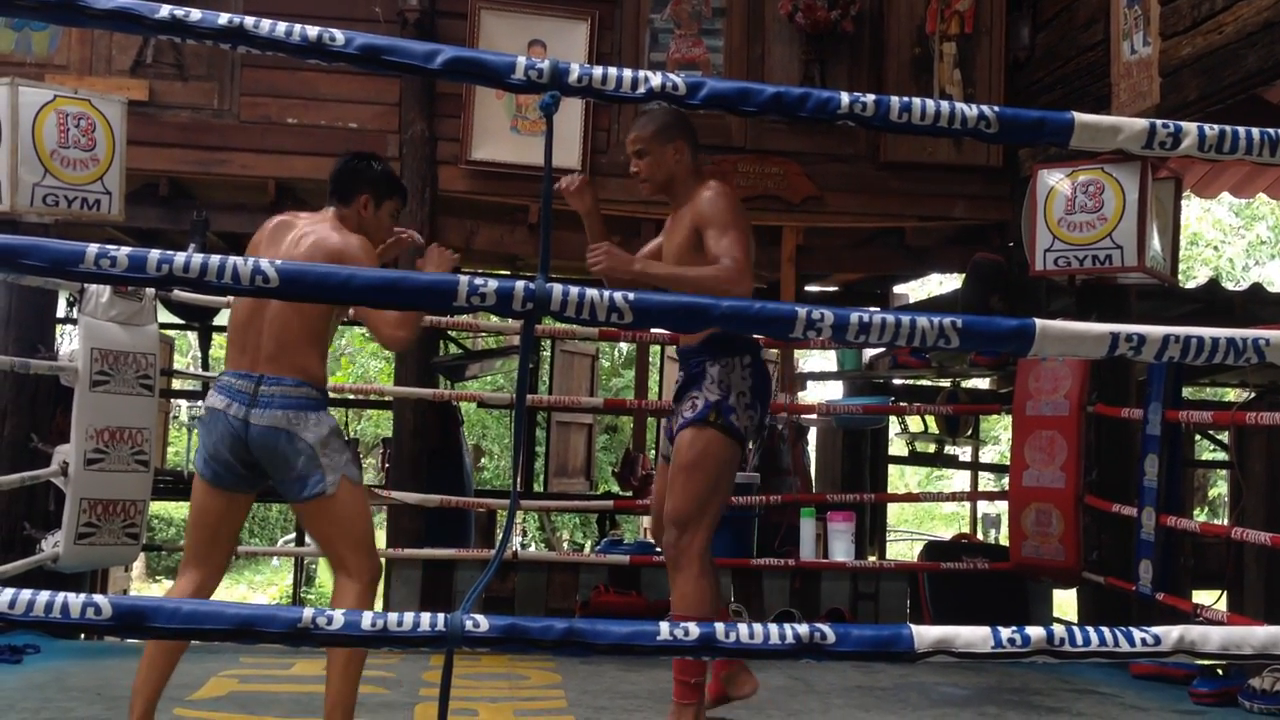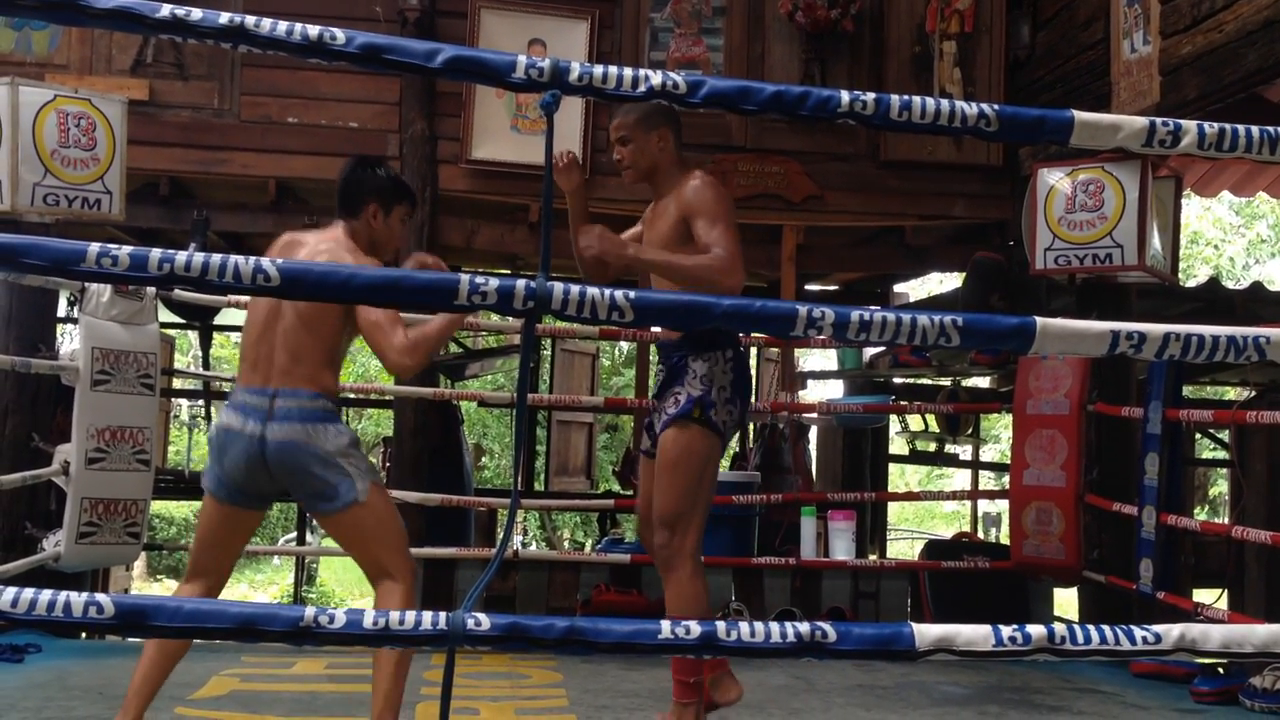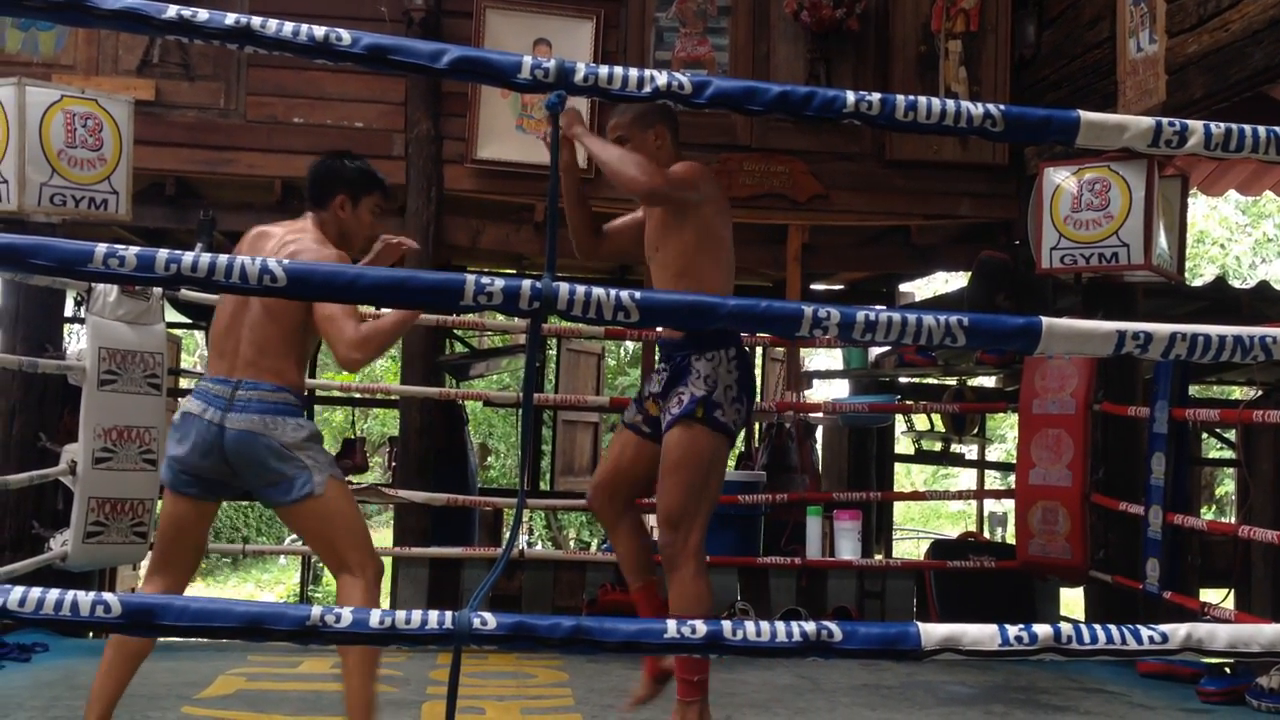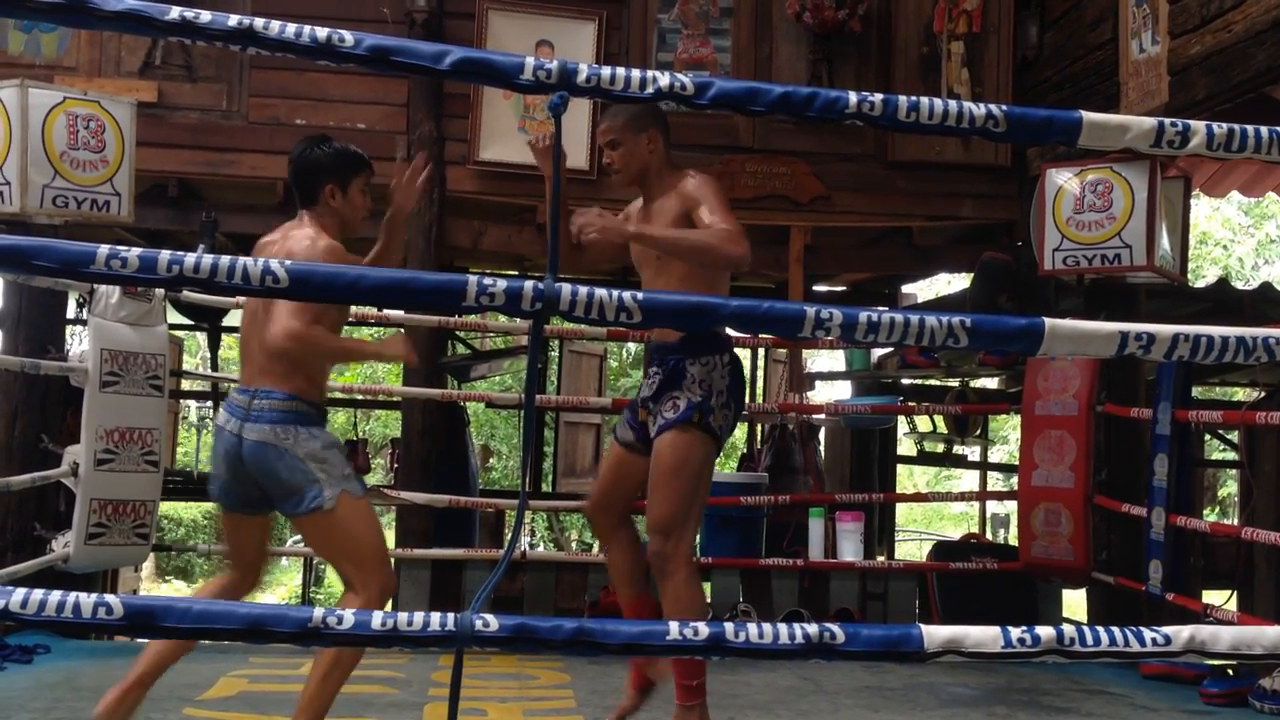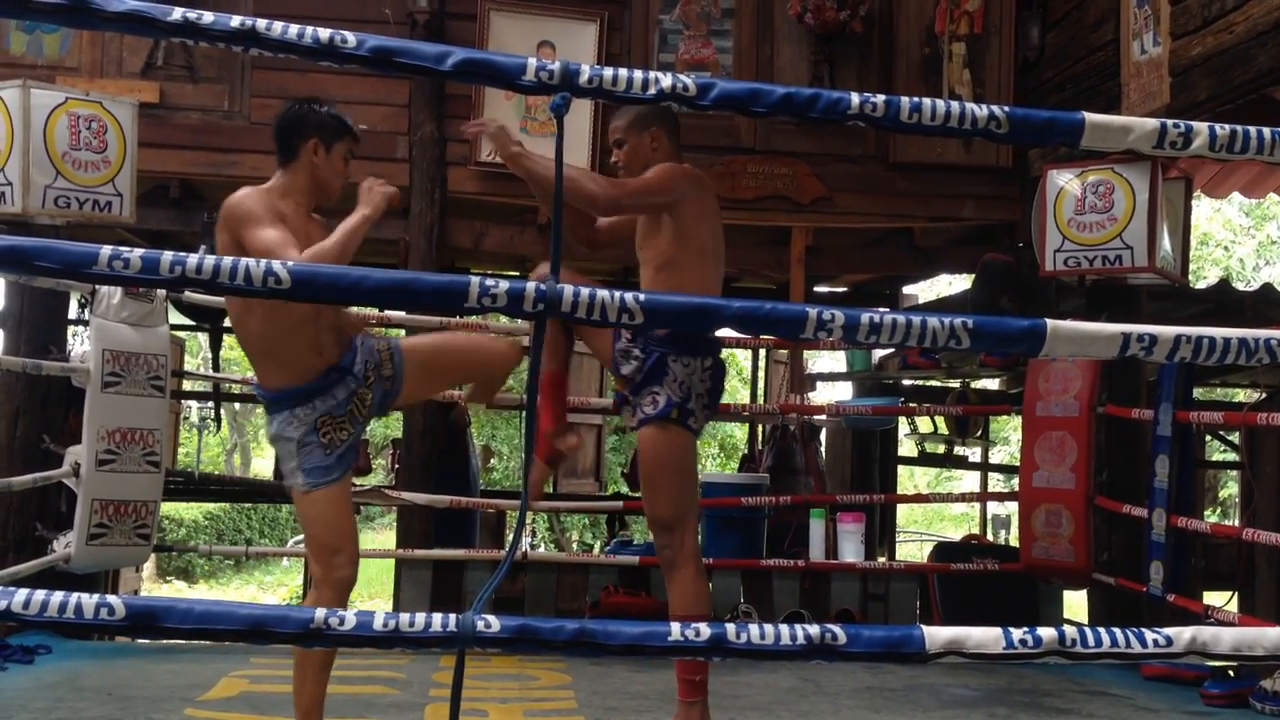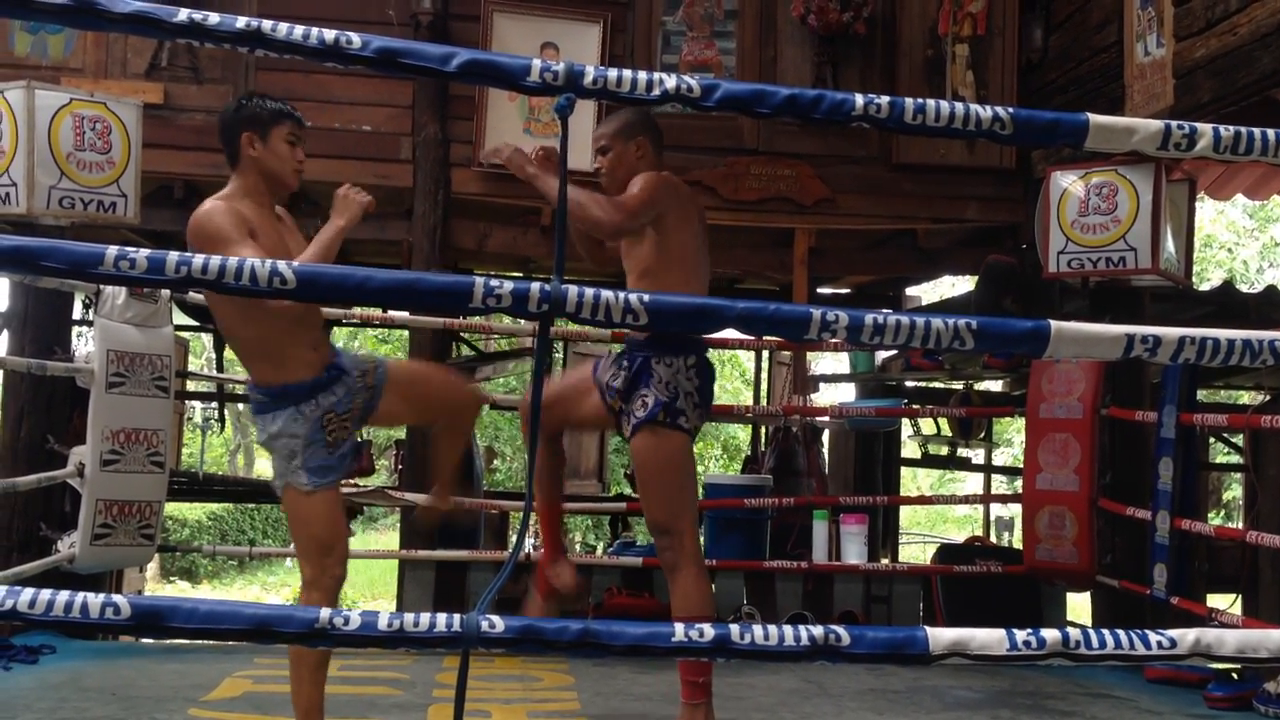
dt=0.3s
person 1, frame 1
left shoulder: (715, 200)
right shoulder: (679, 216)
left elbow: (738, 283)
right elbow: (622, 282)
left wrist: (643, 268)
right wrist: (589, 213)
left hip: (725, 377)
right hip: (700, 380)
left knee: (683, 542)
right knee: (669, 531)
right ankle: (730, 667)
person 1, frame 2
left shoulder: (700, 190)
right shoulder: (656, 211)
left elbow: (729, 276)
right elbow: (597, 273)
left wrist: (632, 254)
right wrist: (576, 198)
left hip: (704, 369)
right hip: (676, 371)
left knee: (673, 543)
right knee: (657, 536)
person 1, frame 3
left shoulder: (693, 179)
right shoulder: (652, 209)
left elbow: (646, 181)
right elbow: (589, 245)
left wrist: (585, 137)
right wrist: (570, 170)
left hip: (708, 368)
right hip: (672, 369)
left knee: (678, 541)
right knee: (607, 496)
right ankle: (660, 649)
person 1, frame 4
left shoulder: (695, 189)
right shoulder: (639, 211)
left elbow: (736, 252)
right elbow: (572, 257)
left wrist: (628, 230)
right wrist: (553, 180)
left hip: (699, 373)
right hip: (659, 375)
left knee: (668, 547)
right knee: (603, 509)
right ankle: (648, 667)
person 1, frame 5
left shoulder: (679, 181)
right shoulder: (663, 203)
left elbow: (604, 193)
right elbow: (588, 230)
left wrist: (516, 151)
right wrist: (543, 181)
left hip: (677, 367)
right hip: (645, 352)
left knee: (675, 542)
right knee: (550, 279)
right ankle: (550, 438)
person 1, frame 6
left shoulder: (659, 187)
right shoulder: (656, 208)
left elbow: (608, 220)
right elbow: (598, 250)
left wrist: (537, 174)
right wrist: (553, 180)
left hip: (665, 370)
right hip: (636, 365)
left knee: (674, 544)
right knee: (539, 408)
right ankle: (551, 562)
person 2, frame 1
left shoulder: (274, 227)
right shoulder: (348, 246)
right elbow: (399, 334)
left wrist: (381, 252)
right wrist: (431, 275)
left hip: (226, 405)
right hip: (294, 414)
left knee: (195, 577)
right knee: (359, 571)
person 2, frame 2
left shoulder: (285, 244)
right shoulder: (361, 268)
right elbow: (401, 357)
right wrist: (455, 310)
left hip: (241, 421)
right hip: (308, 427)
left knee: (200, 583)
right knee: (396, 576)
person 2, frame 3
left shoulder: (256, 236)
right shoulder: (325, 256)
right elbow: (351, 350)
left wrist: (368, 261)
right wrist: (413, 301)
left hip: (203, 412)
right hip: (270, 420)
left knee: (163, 582)
right knee: (360, 569)
person 2, frame 4
left shoulder: (274, 242)
right shoulder: (322, 248)
right elbow: (284, 339)
left wrist: (398, 219)
right wrist: (374, 349)
left hip: (237, 423)
right hip: (288, 430)
left knee: (238, 578)
right knee: (372, 583)
person 2, frame 5
left shoulder: (312, 221)
right shoulder: (242, 207)
right wrist: (364, 213)
left hip: (360, 368)
right hip: (305, 410)
left knee: (503, 354)
right knee: (333, 575)
left ankle: (476, 399)
person 2, frame 6
left shoulder: (279, 216)
right shoulder: (213, 219)
right elbow: (282, 295)
right wrist: (339, 223)
left hip: (342, 375)
right hip: (293, 410)
left knee: (461, 399)
right knee: (325, 576)
left ankle: (440, 504)
